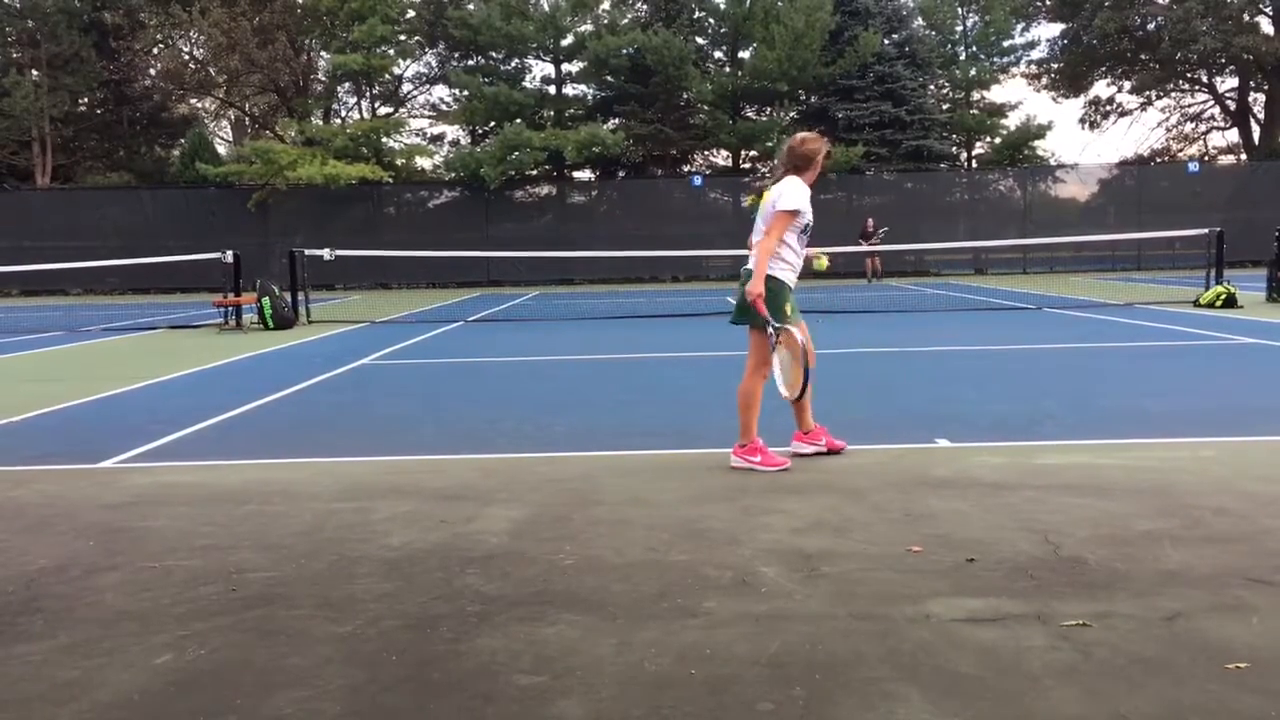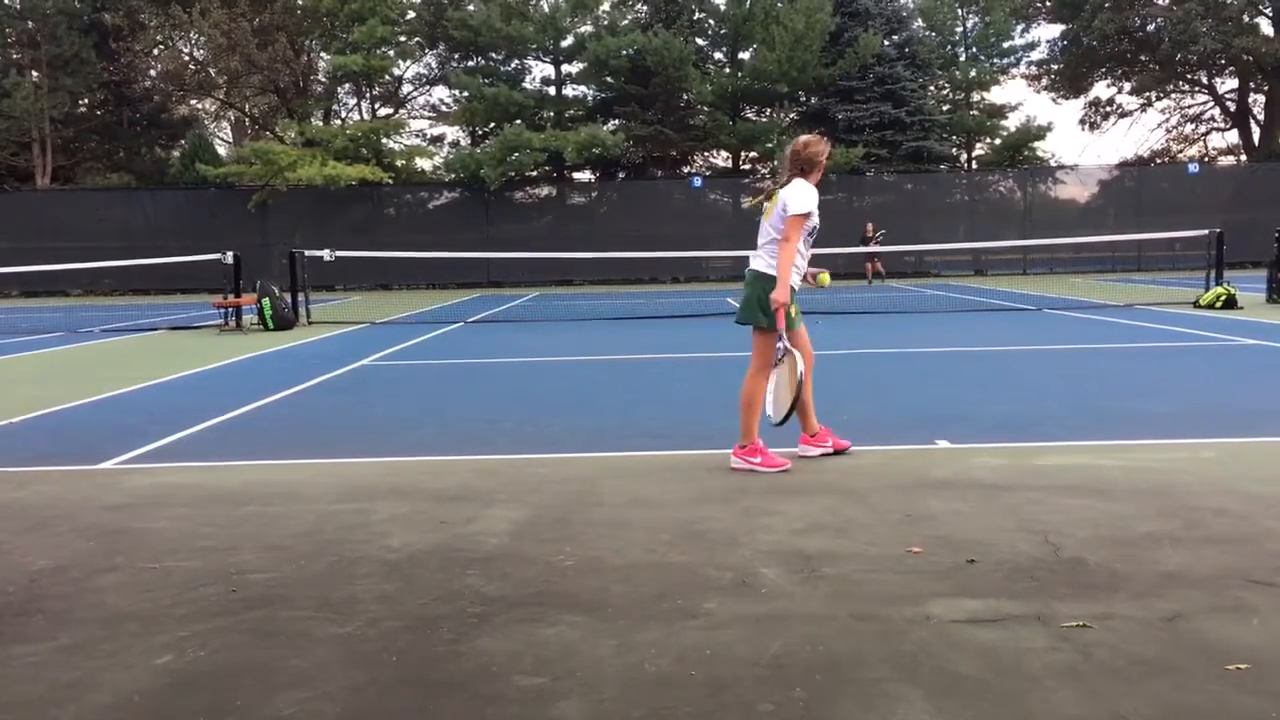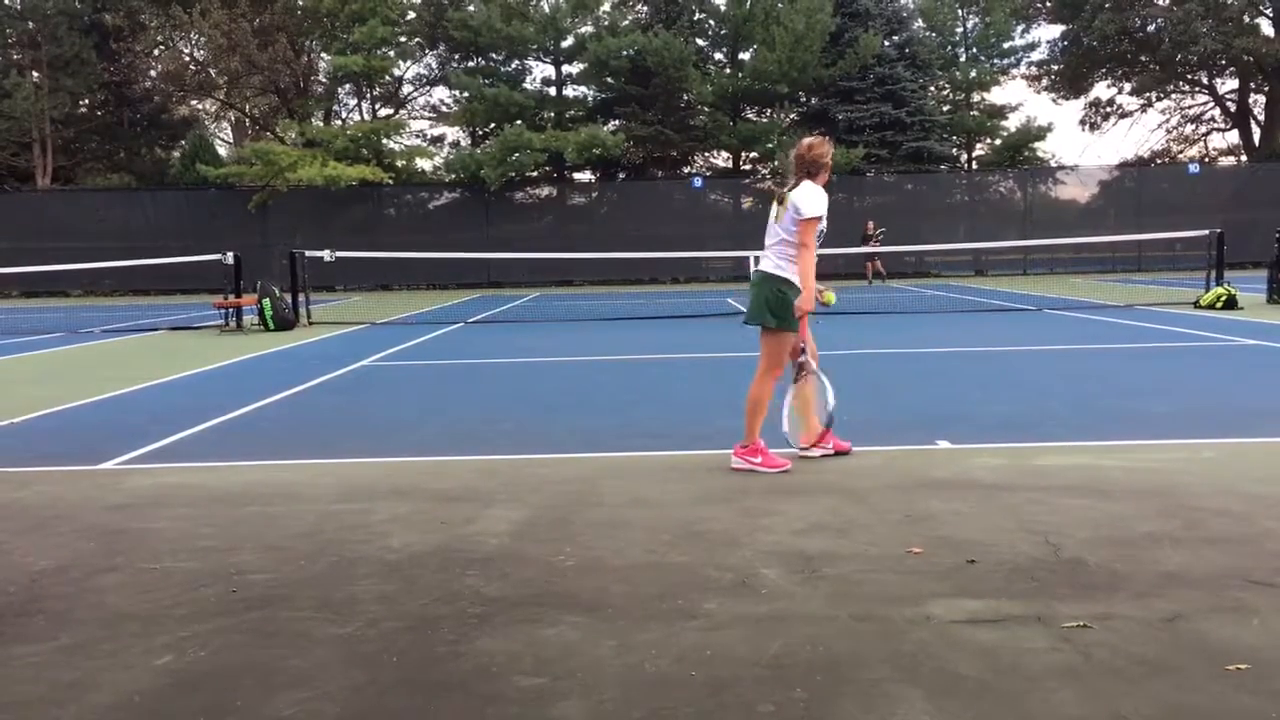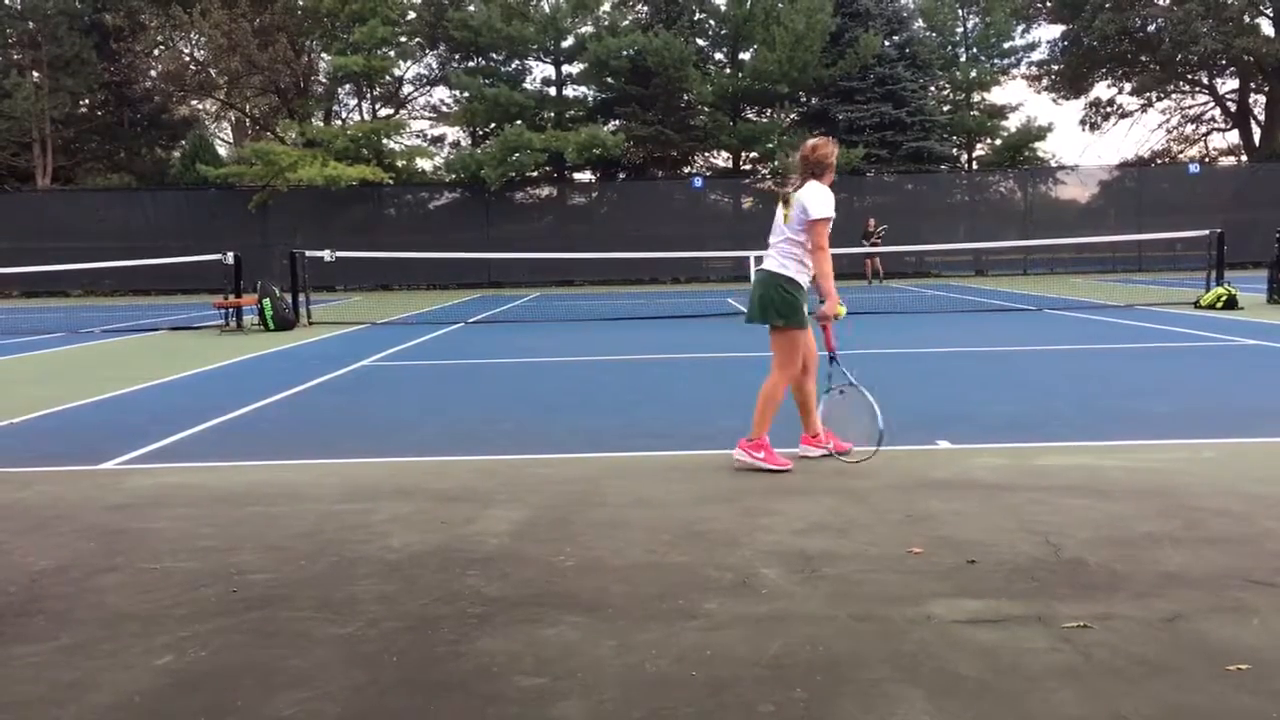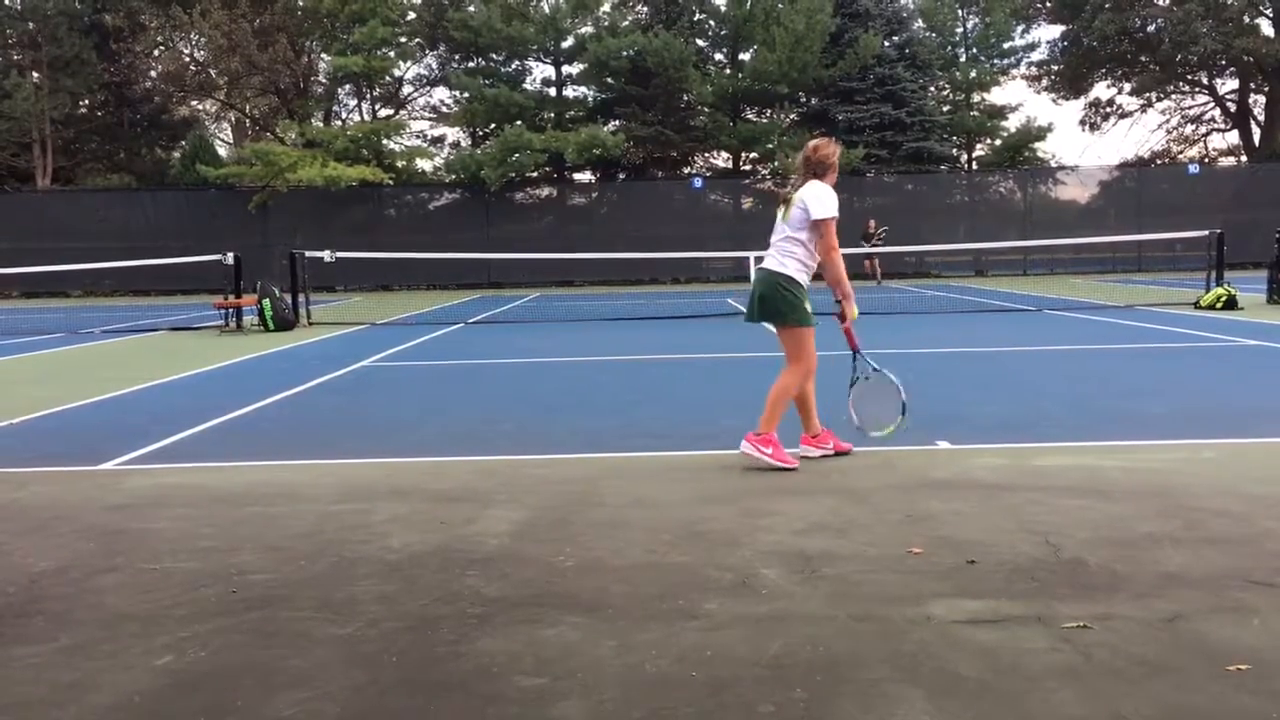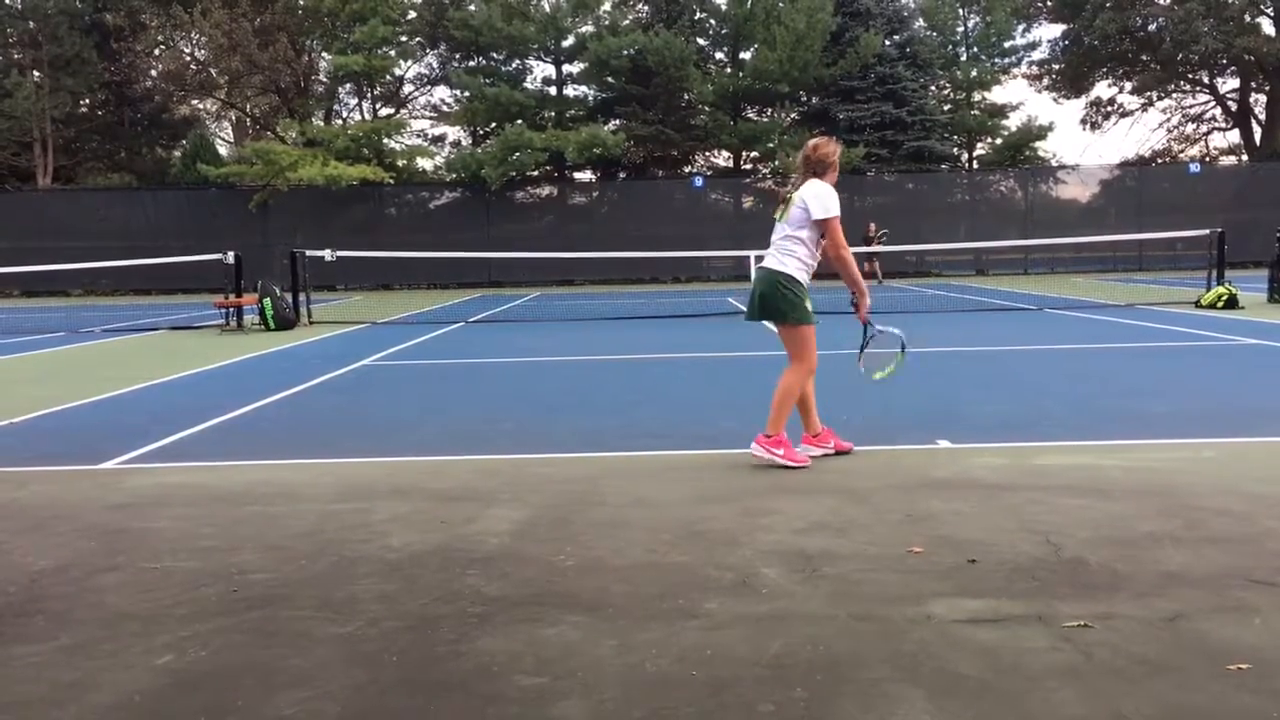
dt=0.1s
person 1, frame 1
left shoulder: (784, 186)
right shoulder: (795, 189)
left elbow: (758, 239)
right elbow: (772, 236)
left wrist: (802, 258)
right wrist: (758, 278)
left hip: (777, 286)
right hip: (770, 286)
left knee: (803, 355)
right knee: (760, 367)
left ankle: (807, 433)
right ankle: (746, 447)
person 1, frame 2
left shoulder: (789, 190)
right shoulder: (804, 191)
right elbow: (788, 241)
left wrist: (802, 270)
right wrist: (781, 285)
left hip: (776, 286)
right hip: (773, 286)
left knee: (804, 359)
right knee: (763, 368)
left ankle: (812, 435)
right ankle: (747, 449)
person 1, frame 3
left shoulder: (791, 193)
right shoulder: (813, 194)
right elbow: (805, 247)
left wrist: (807, 286)
right wrist: (807, 292)
left hip: (777, 283)
right hip: (779, 285)
right knee: (770, 370)
left ankle: (815, 437)
right ankle: (748, 449)
person 1, frame 4
left shoulder: (796, 192)
right shoulder: (820, 194)
right elbow: (820, 250)
left wrist: (826, 295)
right wrist: (830, 297)
left hip: (779, 281)
right hip: (784, 284)
left knee: (808, 361)
right knee: (785, 369)
left ankle: (814, 437)
right ankle: (754, 443)
person 1, frame 5
left shoulder: (801, 192)
right shoulder: (823, 193)
right elbow: (830, 251)
left wrist: (839, 293)
right wrist: (848, 299)
left hip: (776, 279)
right hip: (783, 282)
left knee: (805, 363)
right knee: (798, 366)
left ankle: (813, 436)
right ankle: (761, 437)
person 1, frame 6
left shoulder: (802, 191)
right shoulder: (823, 192)
left elbow: (823, 247)
right elbow: (838, 249)
left wrist: (852, 284)
right wrist: (862, 290)
left hip: (776, 278)
right hip: (784, 281)
left knee: (805, 363)
right knee: (802, 364)
left ankle: (815, 436)
right ankle: (771, 439)
